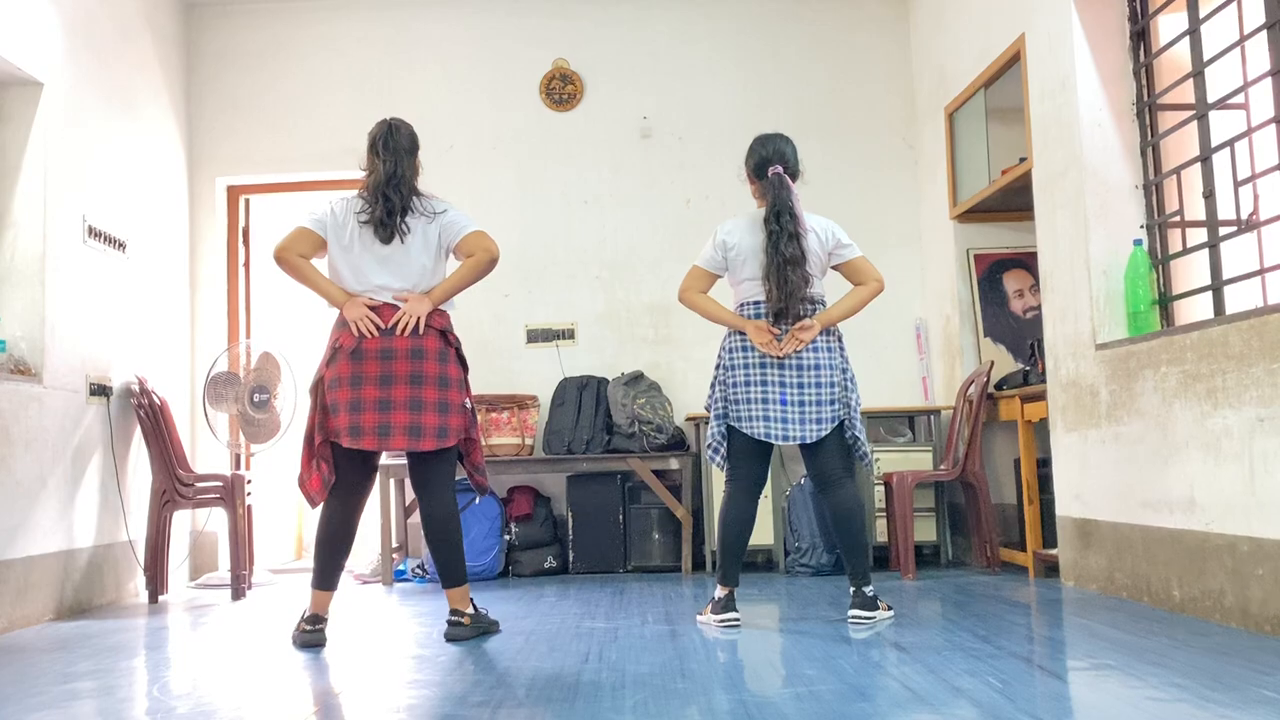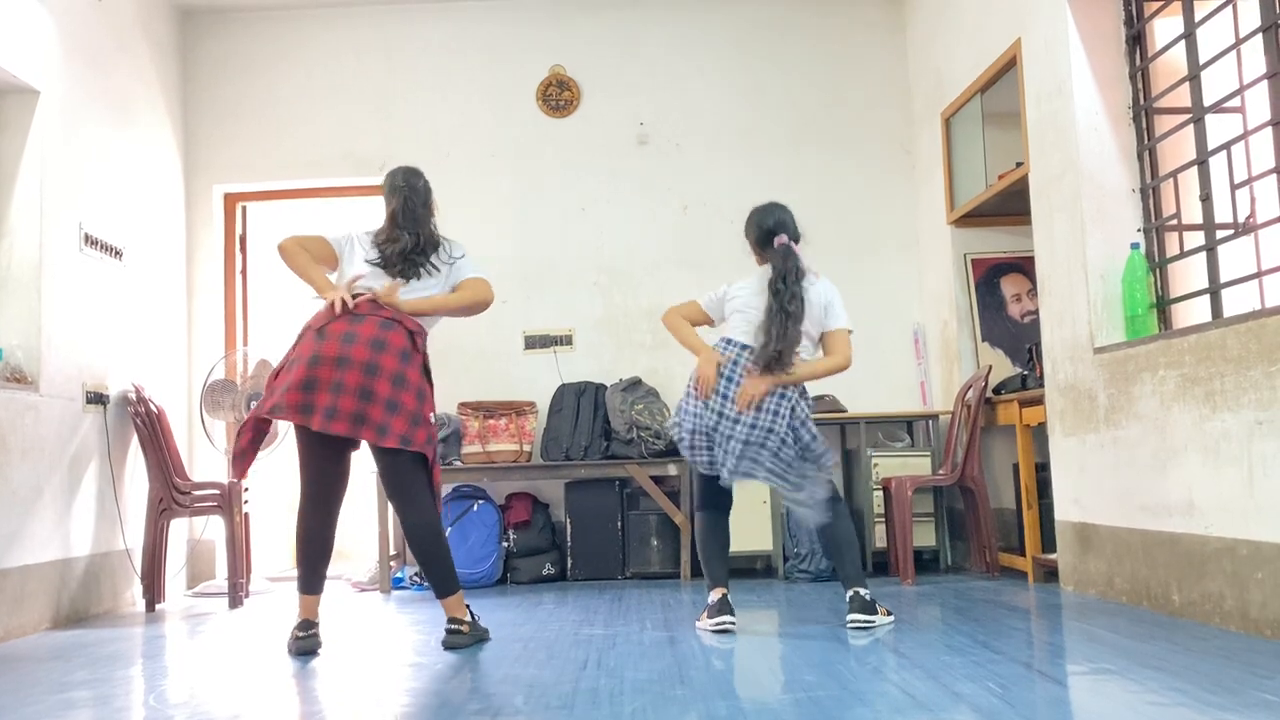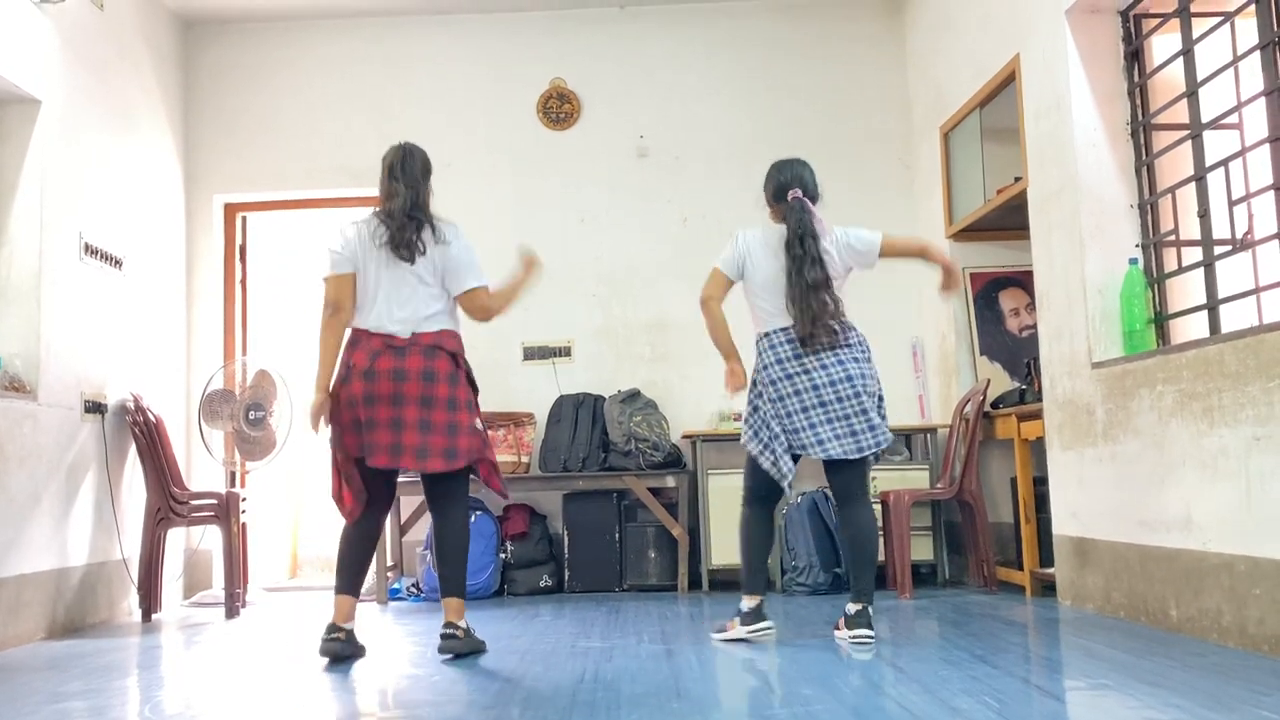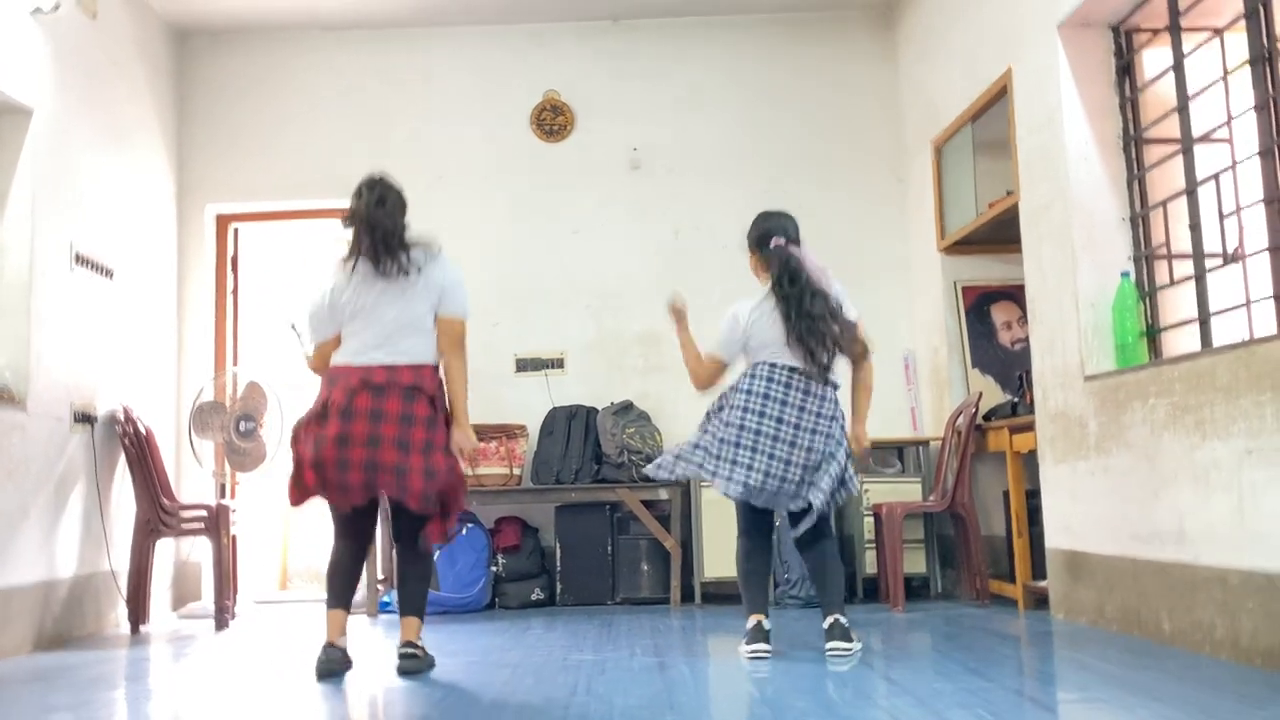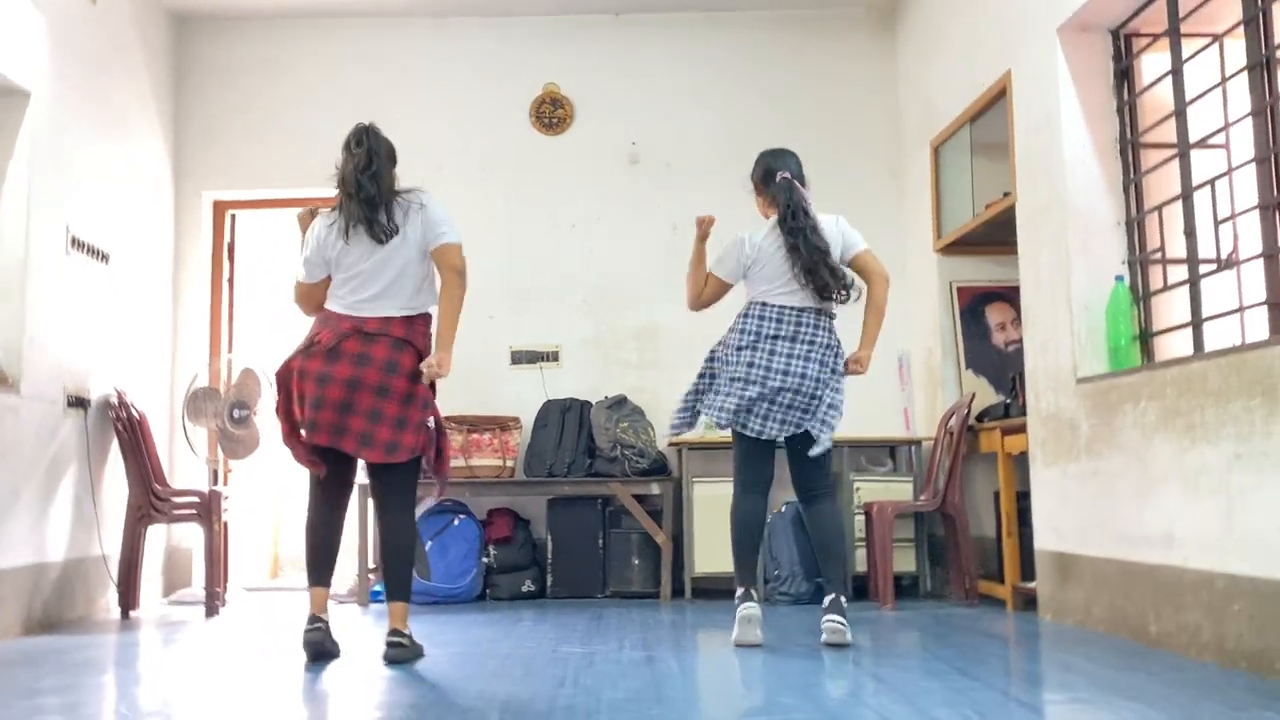
dt=1s
person 1, frame 1
left shoulder: (339, 213)
right shoulder: (438, 214)
left elbow: (286, 253)
right elbow: (486, 253)
left wrist: (343, 299)
right wrist: (432, 298)
left hip: (358, 354)
right hip: (423, 353)
left knee: (344, 489)
right knee: (435, 488)
left ankle: (315, 617)
right ankle: (461, 610)
person 1, frame 2
left shoulder: (357, 244)
right shoulder: (452, 256)
left elbow: (290, 246)
right elbow: (481, 297)
left wrist: (329, 290)
right wrist: (407, 305)
left hip: (328, 346)
right hip: (391, 354)
left knee: (319, 496)
right knee: (412, 496)
left ankle: (306, 623)
right ankle: (459, 618)
person 1, frame 3
left shoulder: (352, 236)
right shoulder: (447, 236)
left elbow: (337, 311)
right elbow: (482, 308)
left wrist: (323, 386)
right wrist: (523, 278)
left hip: (368, 369)
right hip: (433, 370)
left knee: (368, 504)
right knee: (448, 501)
left ankle: (341, 626)
right ankle: (454, 624)
person 1, frame 4
left shoulder: (340, 277)
right shoulder: (435, 264)
left elbow: (322, 362)
right elbow: (452, 348)
right wrist: (461, 421)
left hip: (350, 407)
right hip: (411, 406)
left knee: (352, 536)
right knee: (413, 535)
left ankle: (334, 642)
right ankle: (410, 642)
person 1, frame 5
left shoulder: (327, 225)
right shoulder: (423, 208)
left elbow: (309, 303)
right elbow: (454, 270)
right wrist: (444, 346)
left hip: (334, 356)
right hip: (399, 358)
left knee: (328, 489)
right knee: (396, 500)
left ankle: (317, 620)
right ankle: (398, 631)
person 2, frame 1
left shoulder: (731, 232)
right shoulder: (822, 230)
left elbow: (690, 292)
right elbow: (872, 282)
left wrist: (746, 326)
right wrist: (818, 324)
left hip: (749, 363)
right hip: (815, 360)
left knee: (743, 483)
right knee: (836, 479)
left ankle: (725, 596)
right ankle: (863, 593)
person 2, frame 2
left shoulder: (737, 287)
right shoulder: (820, 289)
left elbow: (673, 317)
right elbow: (840, 358)
left wrist: (704, 357)
right wrist: (775, 379)
left hip: (716, 400)
right hip: (773, 408)
left knee: (710, 506)
right knee: (826, 501)
left ankle: (718, 601)
right ankle: (859, 598)
person 2, frame 3
left shoulder: (748, 242)
right shoulder: (839, 239)
left elbow: (710, 299)
right elbow: (918, 247)
left wrist: (732, 360)
right wrist: (948, 266)
left hip: (781, 374)
right hip: (844, 369)
left knee: (759, 497)
right knee: (852, 497)
left ankle: (752, 607)
right ankle: (859, 611)
person 2, frame 4
left shoulder: (745, 314)
right shoulder: (827, 295)
left elbow: (703, 379)
right elbow: (861, 359)
left wrist: (683, 327)
right wrist: (858, 424)
left hip: (754, 419)
right hip: (814, 422)
left knee: (754, 533)
right knee: (814, 532)
left ankle: (757, 624)
right ankle: (835, 621)
person 2, frame 5
left shoulder: (748, 242)
right shoulder: (834, 226)
left elbow: (697, 299)
right elbow: (879, 280)
left wrist: (699, 242)
right wrist: (865, 347)
left hip: (753, 360)
right hip: (814, 365)
left knee: (752, 484)
right knee: (818, 489)
left ankle: (746, 594)
right ankle: (835, 600)
